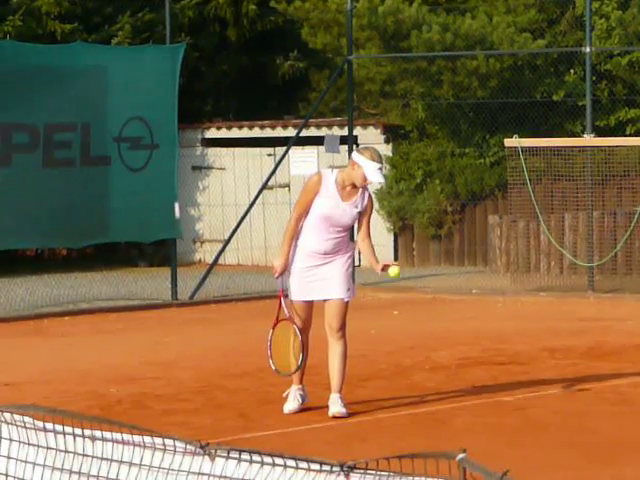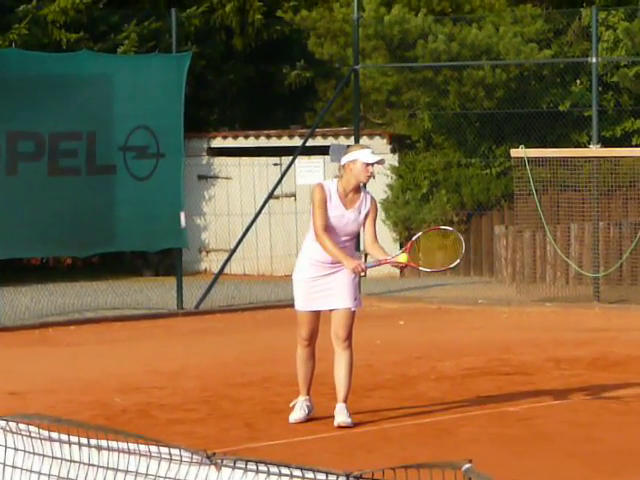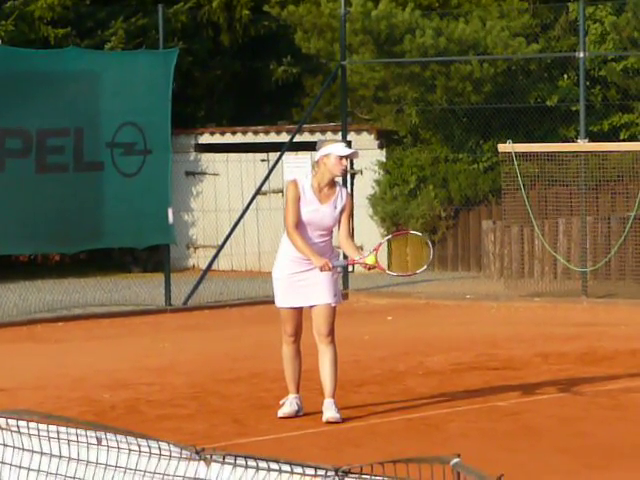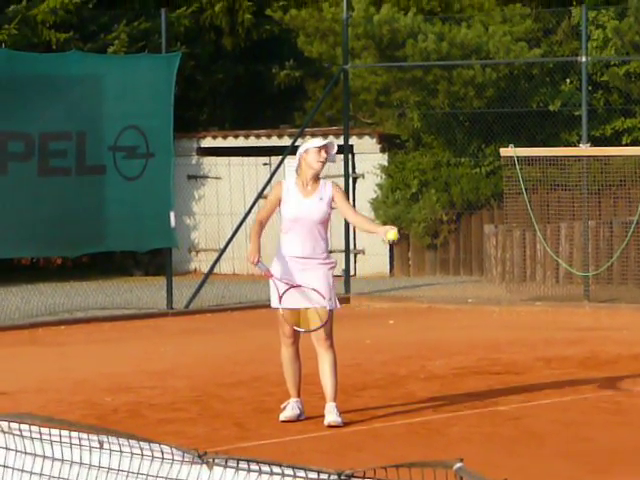
dt=1s
person 1, frame 1
left shoulder: (366, 199)
right shoulder: (319, 180)
left elbow: (363, 239)
right elbow: (296, 218)
left wrist: (376, 265)
right wrist: (283, 256)
left hip: (337, 262)
right hip: (304, 259)
left knee: (336, 331)
right knee: (300, 329)
left ankle: (336, 396)
right ankle: (297, 390)
person 1, frame 2
left shoulder: (369, 202)
right shoulder: (322, 190)
left elbow: (370, 243)
right elbow: (320, 234)
left wrist: (392, 259)
right wrist: (346, 259)
left hip: (344, 273)
right hip: (311, 268)
left knee: (343, 340)
right knee: (306, 340)
left ankle: (341, 407)
right ankle: (304, 400)
person 1, frame 3
left shoulder: (344, 197)
right shoulder: (296, 187)
left elbow: (344, 236)
right elbow: (291, 229)
left wrist: (362, 257)
right wrist: (313, 257)
left hip: (324, 270)
right hip: (290, 268)
left knee: (325, 337)
right knee: (290, 337)
left ankle: (329, 402)
right ankle: (293, 398)
person 1, frame 4
left shoulder: (331, 189)
right shoulder: (283, 188)
left elbow: (354, 217)
right elbow: (260, 220)
left wrist: (380, 229)
right wrist: (254, 245)
left hip: (318, 271)
right hip: (286, 269)
left knee: (323, 341)
right knee: (288, 339)
left ankle: (332, 407)
right ankle: (295, 402)
